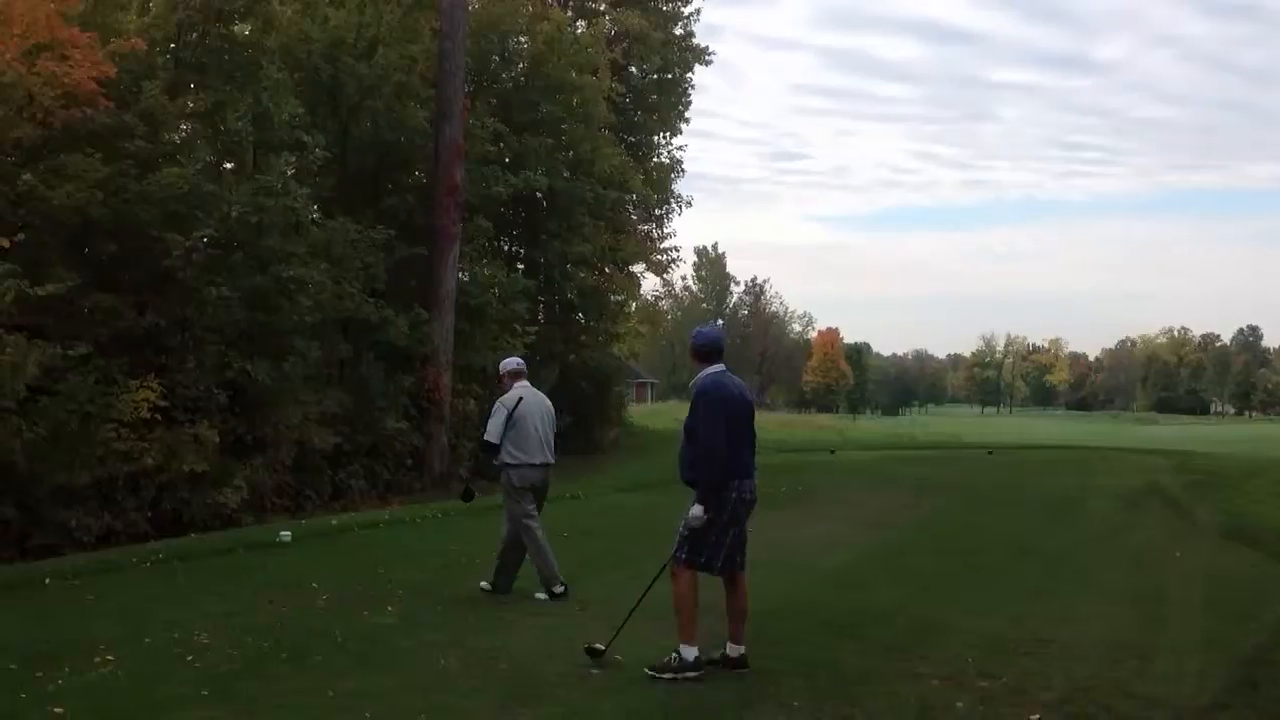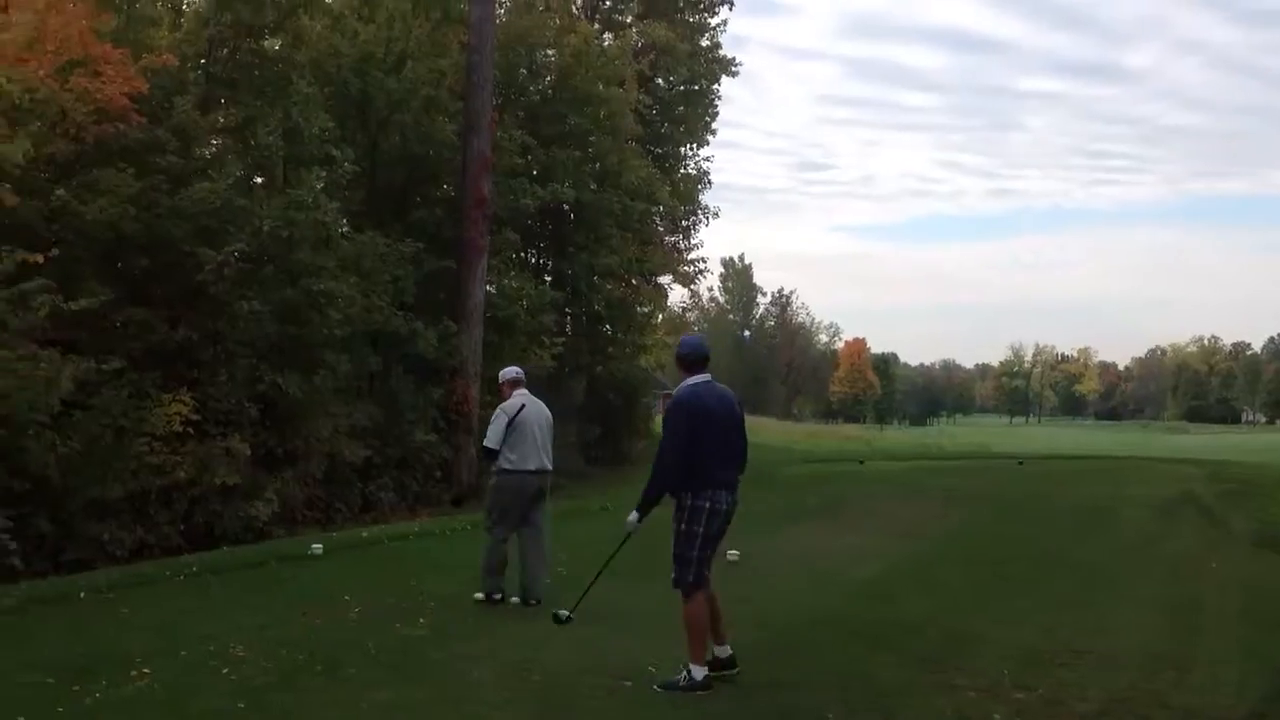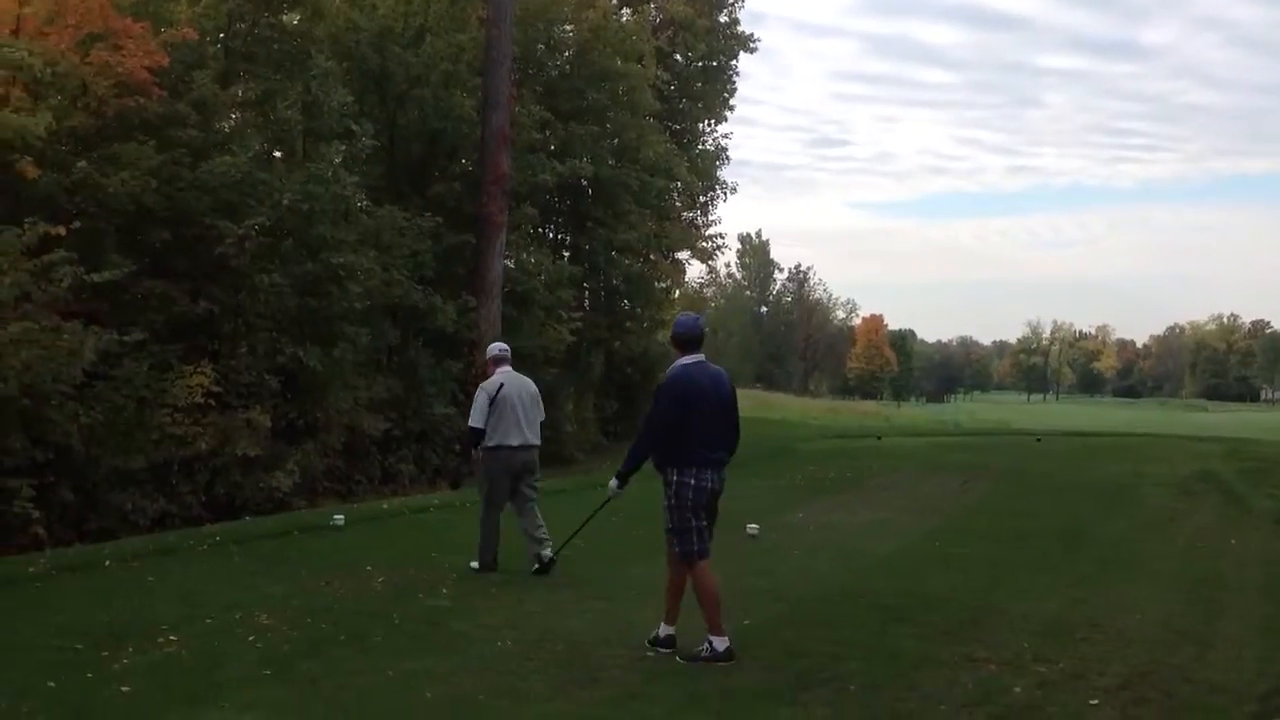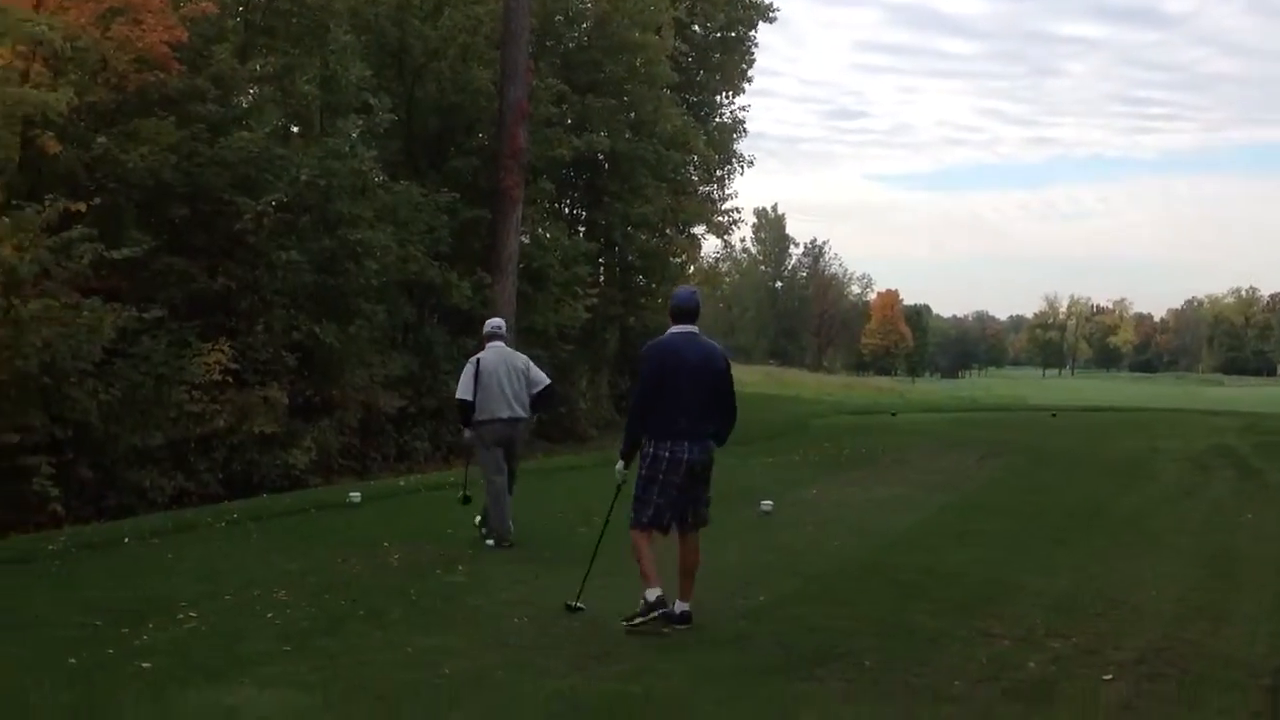
dt=0.4s
person 1, frame 1
left shoulder: (708, 388)
right shoulder: (739, 387)
left elbow: (712, 450)
left wrist: (702, 500)
left hip: (720, 492)
right hip: (742, 486)
left knee: (683, 565)
right knee: (732, 570)
left ankle: (687, 654)
right ankle: (735, 650)
person 1, frame 2
left shoulder: (684, 401)
right shoulder: (728, 397)
left elbow: (668, 463)
right elbow: (740, 451)
left wrist: (642, 509)
left hip: (699, 498)
right hip: (725, 495)
left knee: (691, 585)
right knee: (697, 579)
left ankle: (697, 672)
right ankle: (722, 652)
person 1, frame 3
left shoulder: (675, 381)
right shoulder: (721, 378)
left elbow: (651, 435)
right elbow: (733, 432)
left wrist: (622, 476)
left hip: (685, 476)
right hip: (712, 474)
left knee: (696, 559)
right knee: (679, 553)
left ankle: (719, 642)
right ankle: (666, 632)
person 1, frame 4
left shoulder: (657, 350)
right shoulder: (716, 354)
left elbow: (640, 406)
right elbow: (728, 409)
left wrist: (626, 454)
left hip: (664, 448)
right hip: (701, 449)
left knee: (641, 525)
right knee: (689, 529)
left ankle: (654, 595)
right ankle: (682, 605)
person 2, frame 1
left shoulder: (506, 401)
right shoulder: (545, 401)
left elbow: (490, 443)
left wrist: (498, 455)
left hip: (518, 472)
right hip: (543, 470)
left knee: (528, 527)
right knee: (518, 525)
left ankle: (554, 583)
right ankle: (501, 581)
person 2, frame 2
left shoulder: (506, 409)
right shoulder: (543, 408)
left elbow: (489, 449)
left wrist: (498, 460)
left hip: (512, 478)
right hip: (541, 476)
left knee: (498, 530)
right knee: (533, 534)
left ankle: (493, 589)
right ankle: (532, 592)
person 2, frame 3
left shoulder: (488, 387)
right shoulder: (530, 384)
left elbow: (476, 428)
right elbow: (539, 420)
left wrist: (476, 446)
left hip: (499, 454)
right hip: (529, 452)
left knee: (491, 507)
right knee: (527, 504)
left ankle: (487, 560)
right ankle: (543, 551)
person 2, frame 4
left shoulder: (476, 362)
right shoulder: (521, 359)
left elbow: (464, 400)
right elbow: (545, 389)
left wrist: (467, 426)
right wrist: (530, 412)
left hip: (489, 427)
right hip: (518, 425)
left knee: (495, 479)
right knee: (507, 478)
left ankle: (502, 535)
right ankle: (489, 523)
